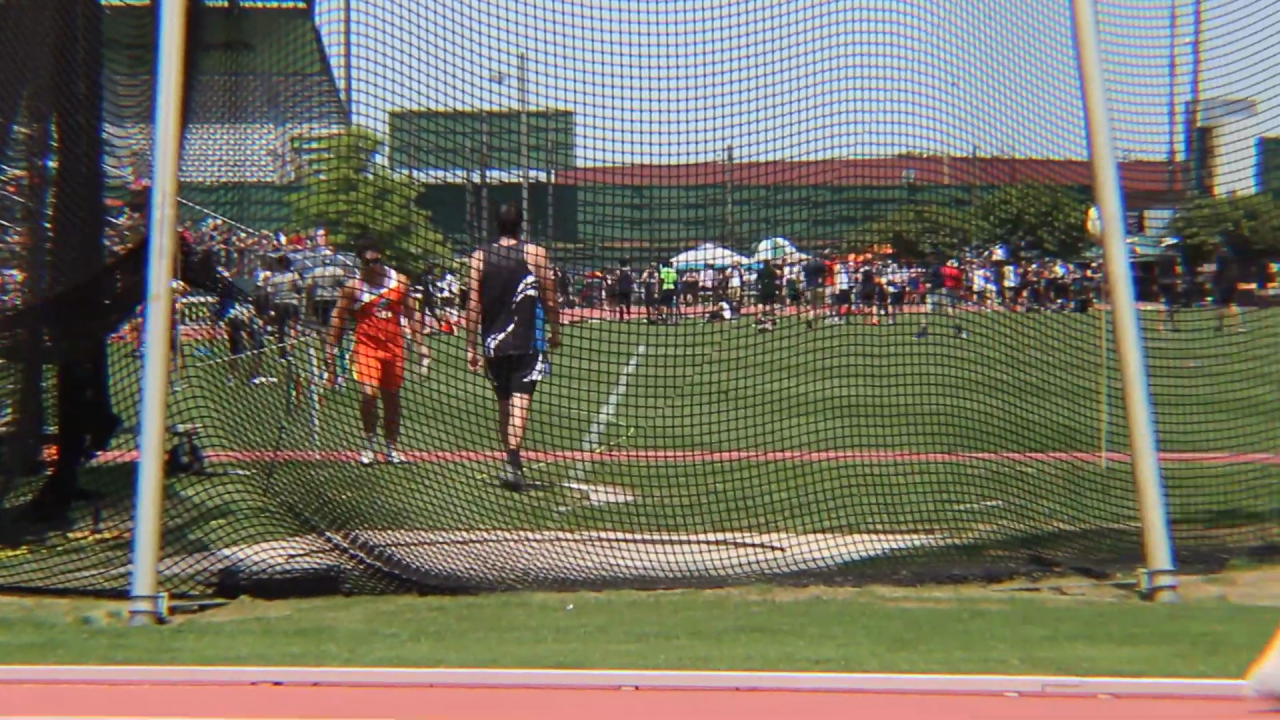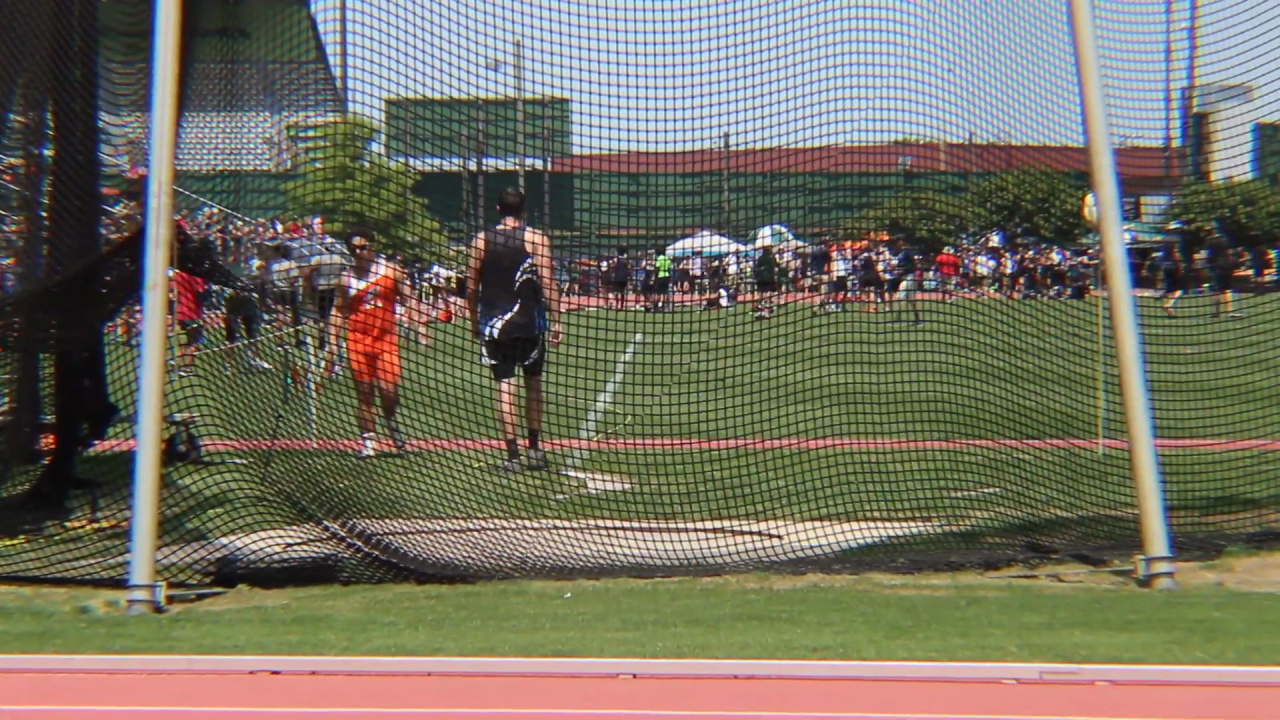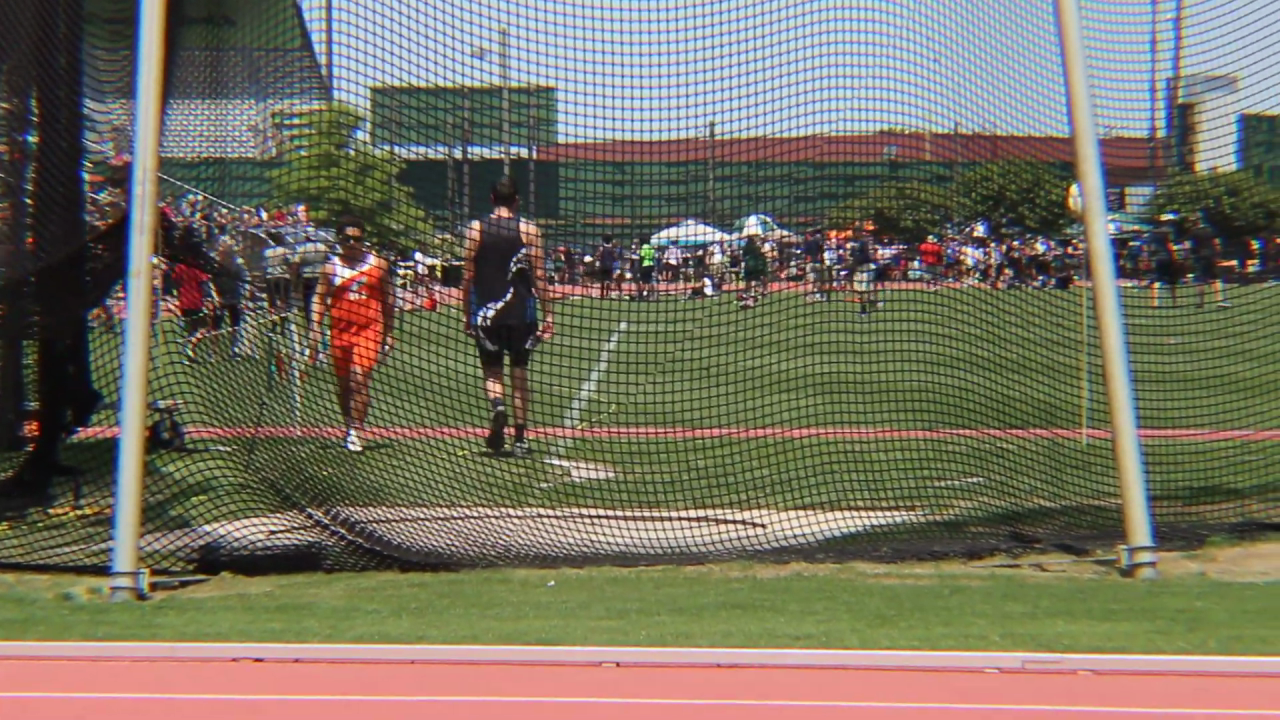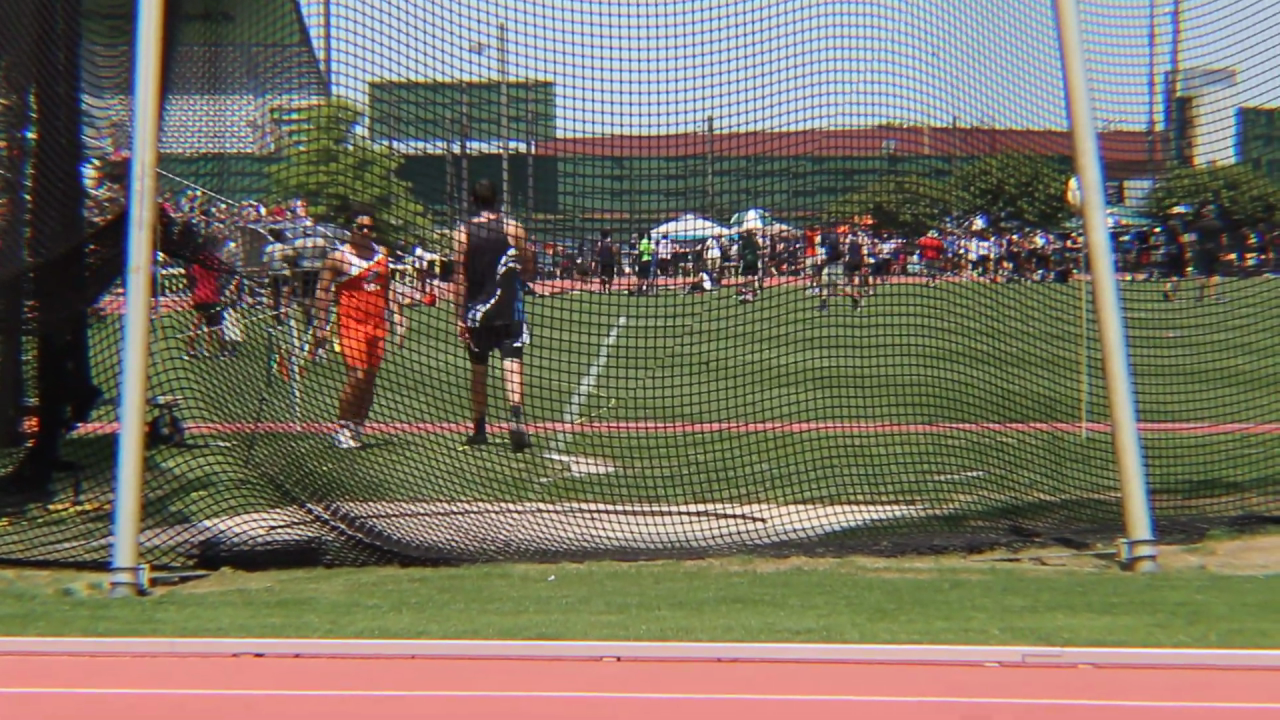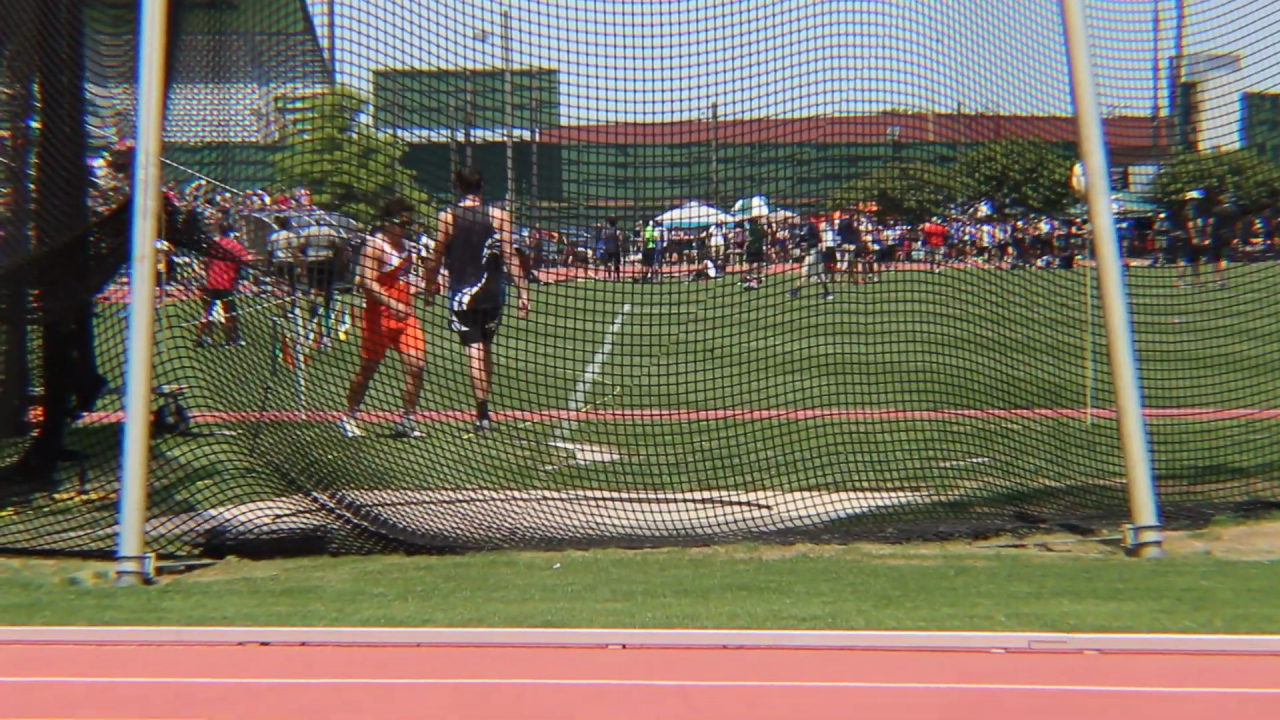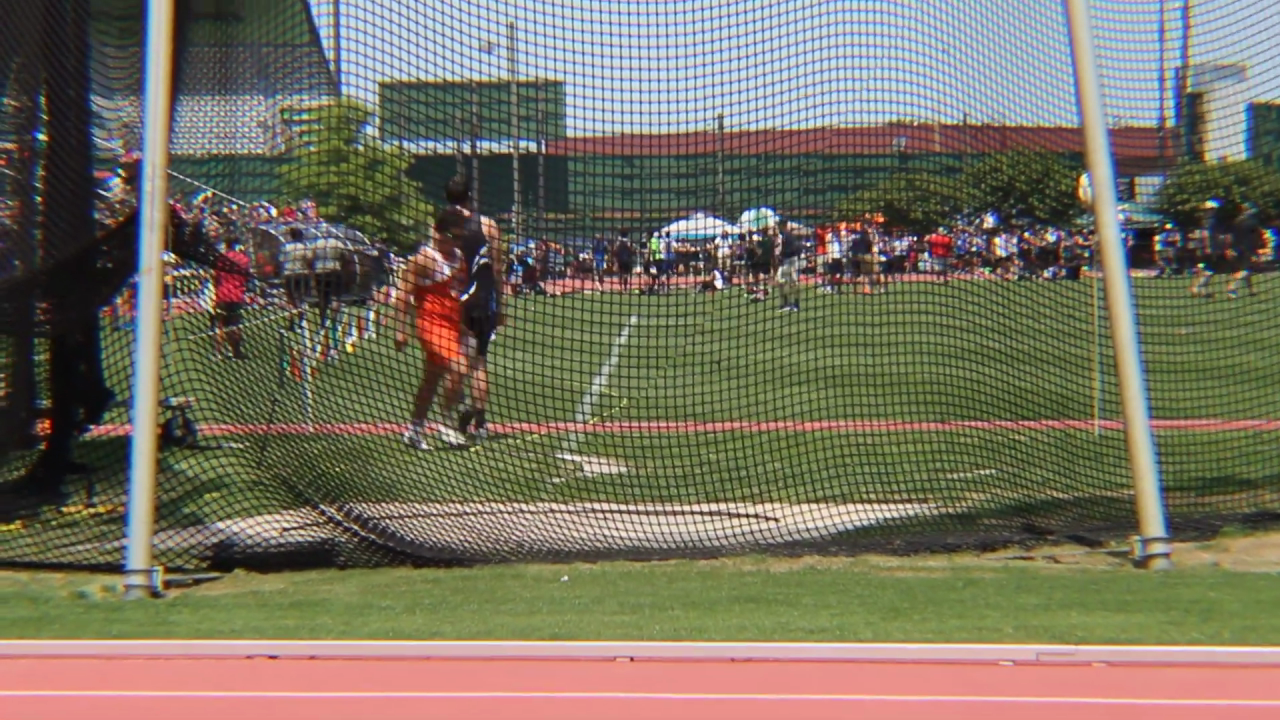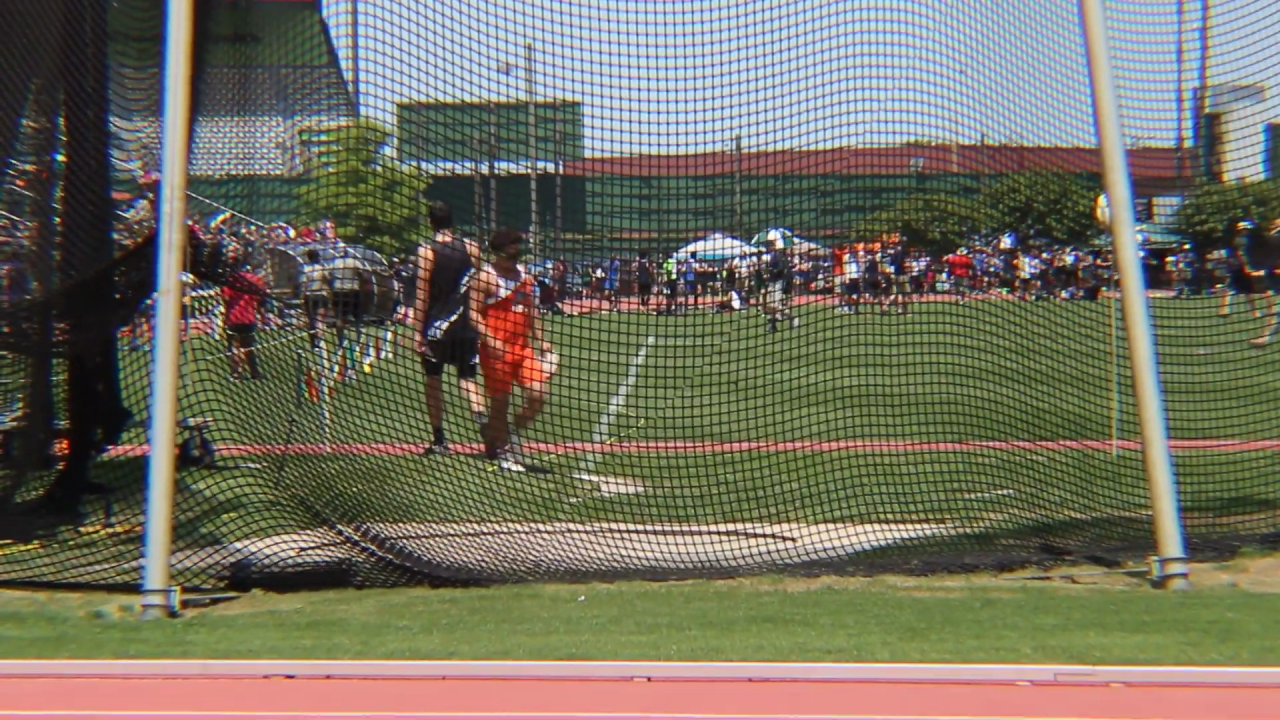
dt=0.4s
person 1, frame 1
left shoulder: (480, 257)
right shoulder: (535, 253)
left elbow: (474, 306)
right elbow: (550, 299)
left wrist: (471, 348)
right wrist: (555, 332)
left hip: (495, 343)
right hip: (529, 342)
left knee: (504, 403)
right knee: (521, 400)
left ankle: (512, 461)
right ankle: (512, 463)
person 1, frame 2
left shoulder: (481, 241)
right shoulder: (535, 238)
left elbow: (472, 288)
right elbow: (547, 283)
left wrist: (475, 323)
right wrist: (556, 321)
left hip: (494, 326)
right hip: (530, 325)
left knee: (505, 387)
right knee: (533, 384)
left ankle: (512, 454)
right ankle: (534, 447)
person 1, frame 3
left shoulder: (476, 228)
right shoulder: (528, 228)
left elbow: (468, 275)
right elbow: (539, 276)
left wrist: (467, 313)
right wrist: (548, 315)
left hip: (487, 313)
right hip: (521, 313)
left knee: (492, 371)
right knee: (519, 372)
left ankle: (498, 408)
right ankle: (520, 439)
person 1, frame 4
left shoulder: (463, 232)
right shoulder: (513, 227)
left elbow: (460, 280)
right elbow: (529, 268)
left wrist: (460, 319)
left hip: (477, 313)
right hip: (510, 312)
left knee: (479, 371)
right knee: (513, 365)
left ankle: (479, 430)
right ankle: (516, 416)
person 1, frame 5
left shoulder: (447, 217)
right shoulder: (498, 215)
left elbow: (435, 260)
right elbow: (510, 257)
left wrist: (429, 290)
right wrist: (522, 293)
left hip: (462, 296)
right hip: (493, 294)
left knee: (474, 353)
right knee: (485, 350)
left ankle: (483, 414)
right ankle: (482, 408)
person 1, frame 6
left shoulder: (440, 226)
right shoulder: (488, 225)
right elbow: (497, 268)
right wrist: (499, 305)
right hip: (483, 305)
right knee: (478, 363)
left ankle: (460, 404)
right ankle: (479, 423)
person 1, frame 7
left shoulder: (427, 251)
right shoulder: (472, 248)
left elbow: (422, 296)
left wrist: (419, 332)
left hip: (436, 328)
right hip: (466, 328)
left knee: (434, 384)
right knee: (469, 382)
left ankle: (440, 441)
right ankle: (483, 422)
person 2, frame 1
left shoulder: (399, 281)
right shoulder: (353, 287)
left elbow: (411, 313)
right elbow: (339, 318)
right wrist: (332, 348)
left hip: (394, 348)
right hip: (366, 348)
left knee: (392, 399)
right knee: (369, 396)
left ankle: (391, 448)
right ankle: (368, 448)
person 2, frame 2
left shoulder: (392, 271)
right shoulder: (346, 278)
left elbow: (409, 301)
right elbow: (338, 310)
right wrist: (332, 341)
left hip: (386, 338)
right hip: (357, 340)
left knee: (389, 390)
right knee: (364, 393)
left ankle: (390, 421)
right ankle: (368, 441)
person 2, frame 3
left shoulder: (379, 263)
right shoulder: (331, 266)
left elbow: (389, 298)
right elbow: (319, 298)
left wrist: (388, 332)
right wrist: (315, 328)
left hip: (370, 331)
right hip: (340, 332)
left knee: (360, 380)
right knee: (343, 384)
left ankle: (354, 433)
right ankle: (352, 421)
person 2, frame 4
left shoulder: (382, 254)
right shoulder: (339, 256)
left elbow: (388, 287)
right elbow: (322, 291)
right wrist: (321, 326)
left hip: (376, 325)
right hip: (350, 325)
left knee: (369, 380)
right knee: (356, 377)
left ankle: (357, 426)
right ankle: (343, 429)
person 2, frame 5
left shoulder: (405, 244)
right shoulder: (374, 246)
right elbow: (366, 281)
right wrist: (392, 303)
left hip: (406, 316)
right hip: (380, 316)
left knee: (417, 366)
right knee: (368, 368)
left ankle: (405, 419)
right ankle: (349, 416)
person 2, frame 6
left shoulder: (457, 256)
right shoulder: (424, 258)
right elbow: (404, 294)
left wrist: (463, 321)
right wrist: (401, 329)
left hip: (452, 327)
right hip: (432, 326)
left knee: (431, 380)
right knee: (458, 371)
left ankle: (414, 430)
right ankle: (446, 425)
person 2, frame 7
left shoulder: (523, 274)
right shoulder: (485, 276)
right elbow: (473, 313)
left wrist: (541, 340)
right wrist: (490, 338)
left hip: (524, 346)
right hip: (497, 350)
left knee: (539, 395)
right knee: (500, 403)
left ankle: (513, 434)
right ankle: (503, 454)
